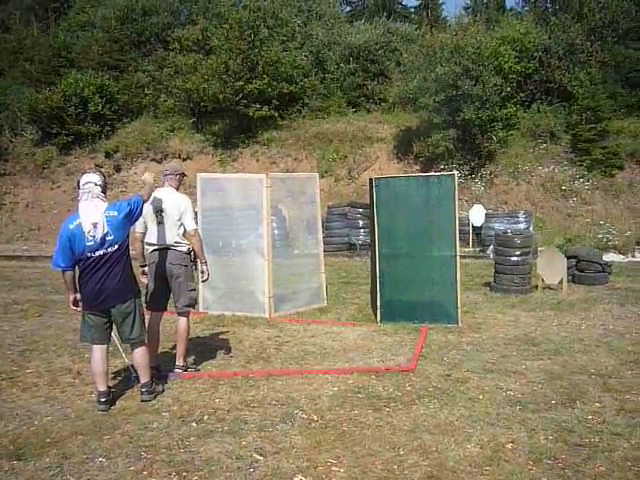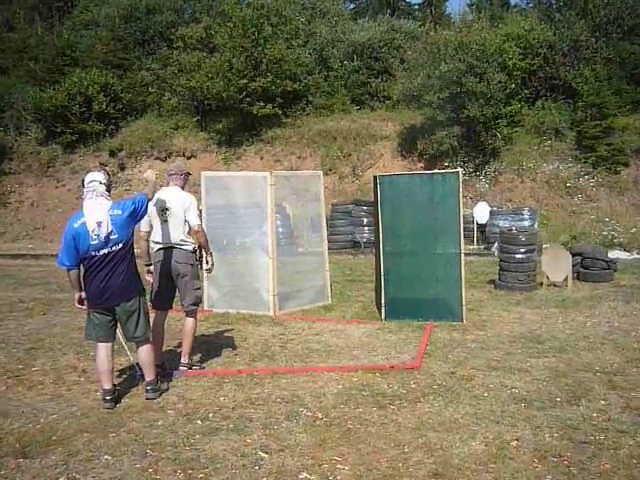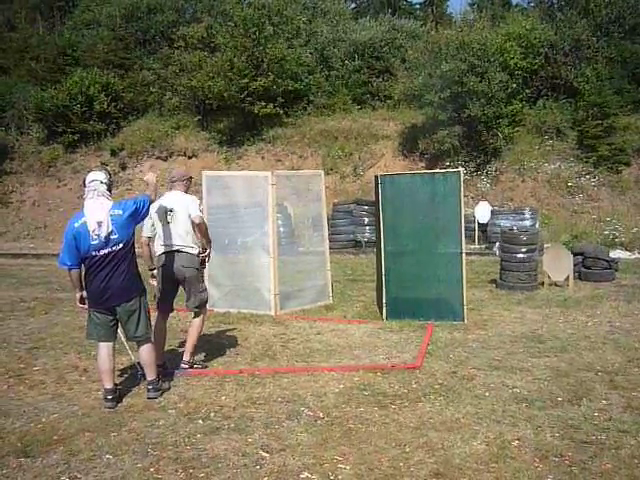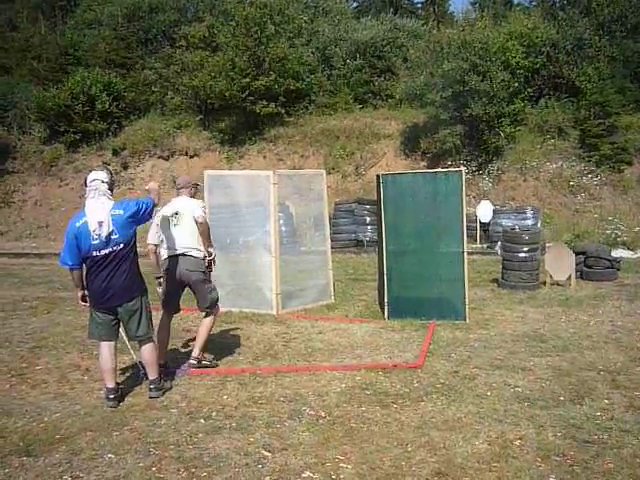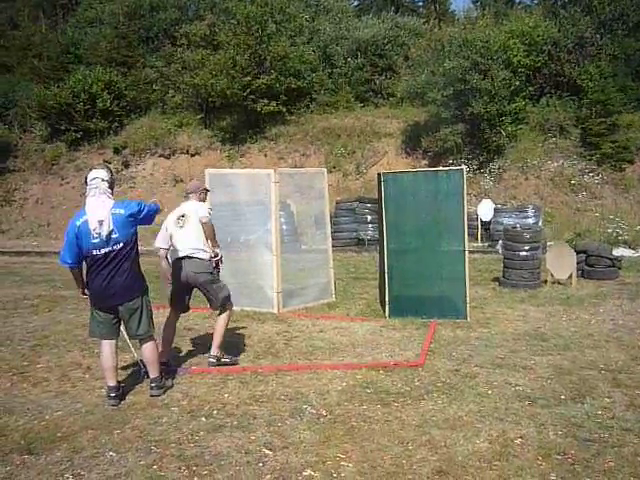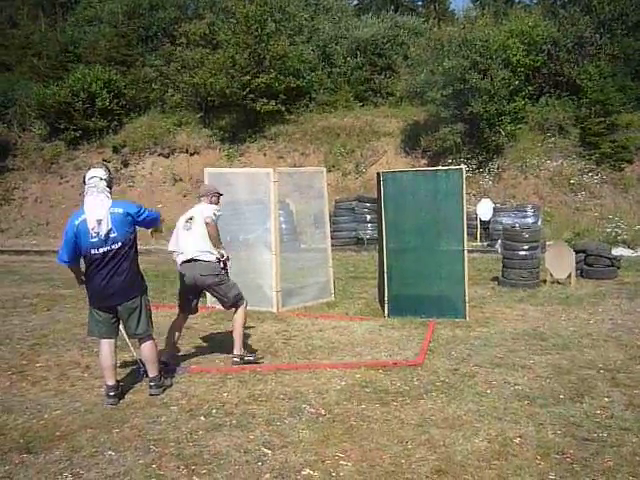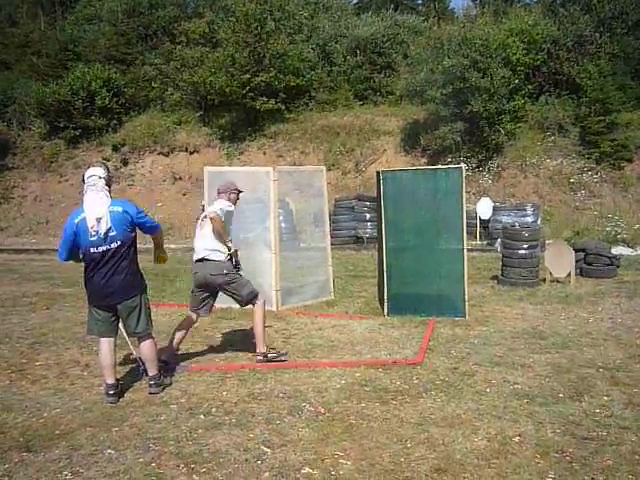
dt=0.1s
person 1, frame 1
left shoulder: (70, 225)
right shoulder: (119, 212)
left elbow: (66, 267)
right elbow: (143, 199)
left wrist: (72, 292)
right wrist: (149, 183)
left hip: (92, 297)
right hip: (124, 293)
left knee: (98, 345)
right knee: (137, 340)
left ankle: (103, 396)
right ankle: (147, 387)
person 1, frame 2
left shoulder: (75, 224)
right shoulder: (124, 211)
left elbow: (71, 266)
right elbow: (147, 197)
left wrist: (78, 291)
right wrist: (151, 181)
left hip: (97, 295)
right hip: (128, 291)
left knee: (103, 344)
right knee: (142, 339)
left ankle: (108, 394)
right ankle: (152, 385)
person 1, frame 3
left shoulder: (75, 223)
right shoulder: (124, 211)
left elbow: (72, 265)
right elbow: (149, 199)
left wrist: (79, 291)
right wrist: (152, 183)
left hip: (98, 295)
right hip: (129, 291)
left knee: (104, 343)
right knee: (143, 338)
left ankle: (109, 393)
right ankle: (153, 384)
person 1, frame 4
left shoulder: (77, 223)
right shoulder: (127, 210)
left elbow: (73, 265)
right elbow: (152, 203)
left wrist: (80, 290)
right wrist: (153, 191)
left hip: (99, 294)
right hip: (130, 290)
left knee: (106, 342)
right knee: (145, 338)
left ankle: (111, 392)
right ankle: (155, 384)
person 1, frame 5
left shoulder: (77, 221)
right shoulder: (127, 210)
left elbow: (72, 263)
right elbow: (155, 209)
left wrist: (81, 285)
right wrist: (157, 204)
left hip: (100, 293)
right hip: (131, 289)
left knee: (107, 340)
right knee: (145, 336)
left ankle: (112, 390)
right ankle: (156, 382)
person 1, frame 6
left shoulder: (76, 220)
right shoulder: (126, 209)
left elbow: (67, 259)
right elbow: (155, 220)
left wrist: (80, 276)
right wrist: (155, 227)
left hip: (99, 292)
right hip: (130, 288)
left knee: (106, 339)
right knee: (144, 335)
left ankle: (111, 390)
right ankle: (155, 381)
person 1, frame 7
left shoulder: (75, 219)
right shoulder: (125, 209)
left elbow: (66, 255)
right elbow: (154, 229)
right wrist: (159, 249)
left hip: (98, 291)
right hip: (129, 287)
left knee: (105, 338)
right knee: (144, 334)
left ankle: (111, 388)
right ankle: (155, 379)
person 2, frame 1
left shoulder: (146, 201)
right shoulder: (181, 200)
left elbow: (137, 237)
right elbow: (192, 234)
left wrist: (142, 265)
right wrist: (203, 262)
left hip: (155, 259)
right hip: (178, 258)
left knee: (155, 313)
right knee: (183, 313)
left ankle: (152, 363)
right ankle: (180, 363)
person 2, frame 2
left shoulder: (153, 200)
right shoulder: (186, 198)
left elbow: (143, 236)
right elbow: (197, 229)
left wrist: (148, 264)
right wrist: (208, 253)
left hip: (161, 258)
right hip: (184, 256)
left knee: (160, 312)
right knee: (191, 312)
left ankle: (157, 361)
right ankle: (185, 360)
person 2, frame 3
left shoulder: (155, 206)
right shoulder: (190, 200)
left elbow: (145, 241)
right elbow: (198, 220)
left wrist: (152, 268)
right wrist: (207, 243)
left hip: (165, 261)
right hip: (188, 260)
left knee: (162, 313)
right knee: (199, 311)
left ankle: (159, 361)
right ankle: (187, 359)
person 2, frame 4
left shoulder: (162, 211)
right shoulder: (194, 204)
left elbow: (152, 248)
right elbow: (201, 221)
left wrist: (159, 275)
right wrist: (208, 246)
left hip: (171, 265)
right hip: (194, 263)
left knee: (167, 314)
right knee: (212, 310)
left ankle: (161, 360)
right ankle: (197, 355)
person 2, frame 5
left shoulder: (171, 216)
right shoulder: (202, 207)
left elbow: (162, 253)
right elbow: (205, 221)
left wrist: (171, 280)
right wrist: (215, 247)
left hip: (179, 268)
right hip: (202, 266)
left knee: (174, 314)
right knee: (225, 308)
left ankle: (163, 357)
right ankle: (215, 353)
person 2, frame 6
left shoulder: (183, 218)
right shoulder: (212, 210)
left elbow: (174, 251)
right elbow: (208, 222)
right wrist: (220, 249)
left hip: (186, 270)
right hip: (209, 268)
left knee: (182, 314)
right knee: (240, 306)
left ankle: (167, 355)
right ankle: (238, 353)
person 2, frame 7
left shoulder: (204, 213)
right shoulder: (226, 207)
right elbow: (214, 216)
right wrist: (228, 243)
left hip: (200, 268)
right hip: (220, 267)
left knee: (193, 314)
right knee: (258, 302)
left ankle: (168, 352)
right ankle: (262, 351)
